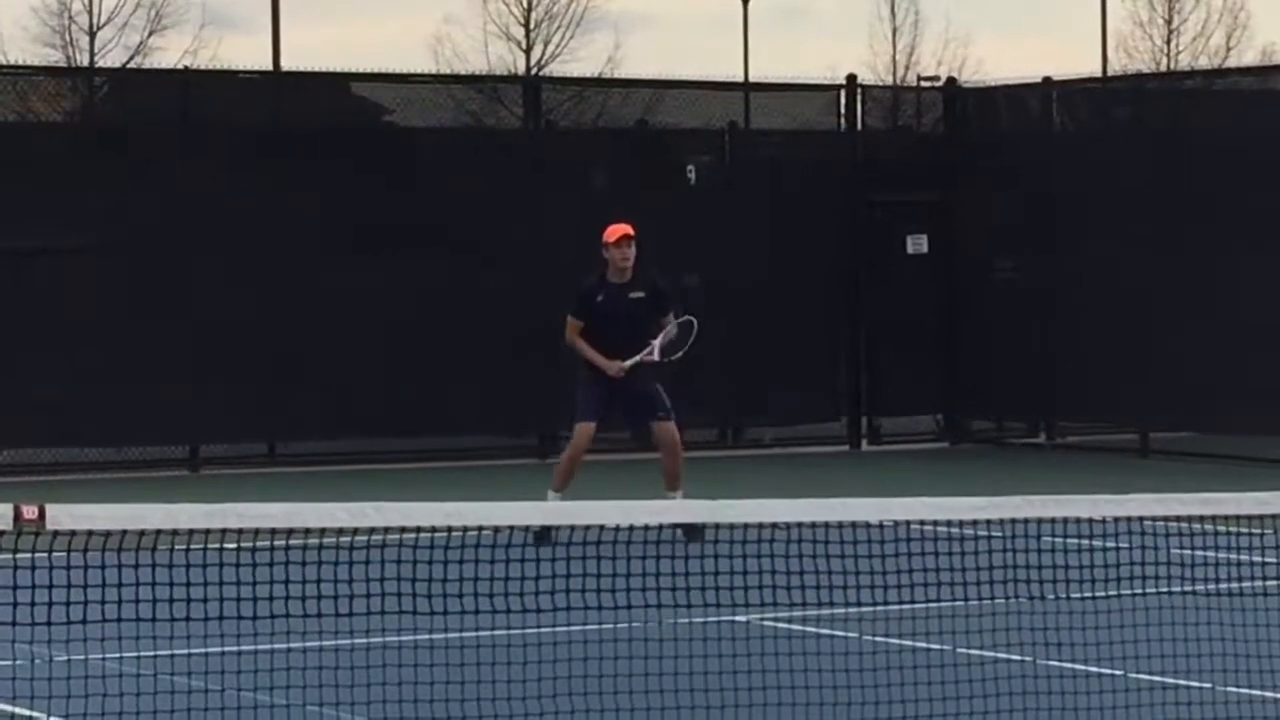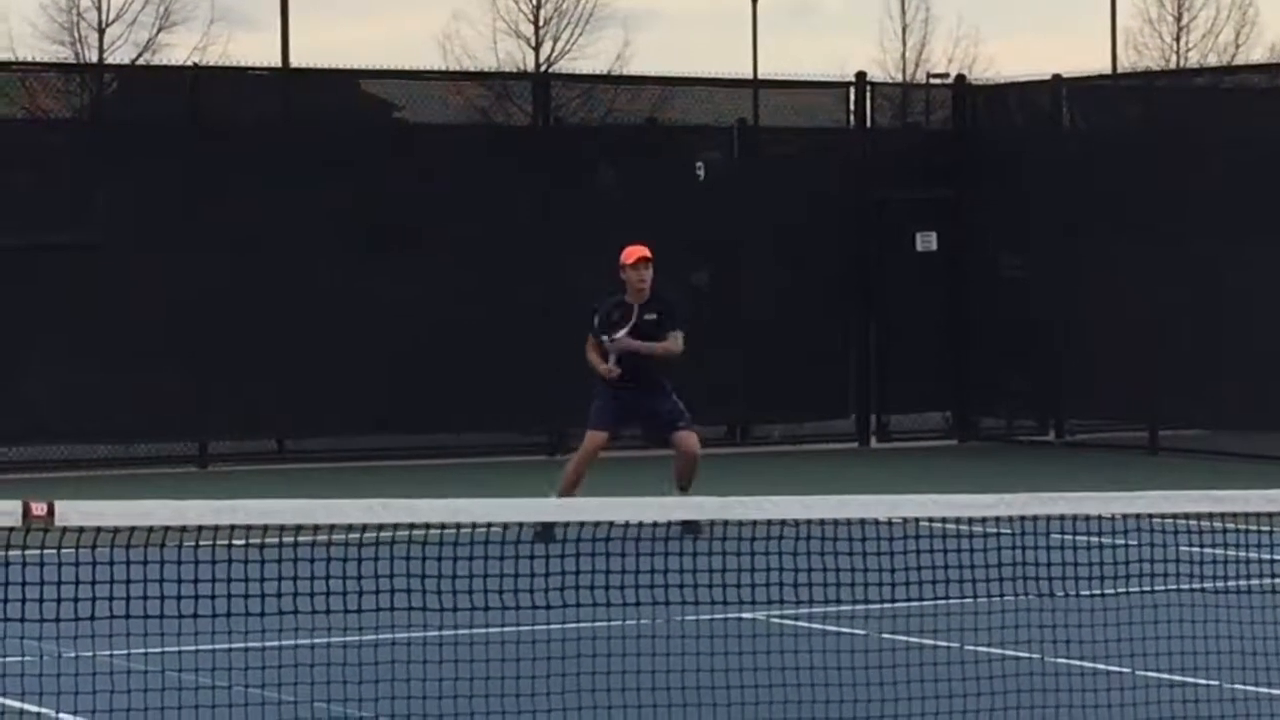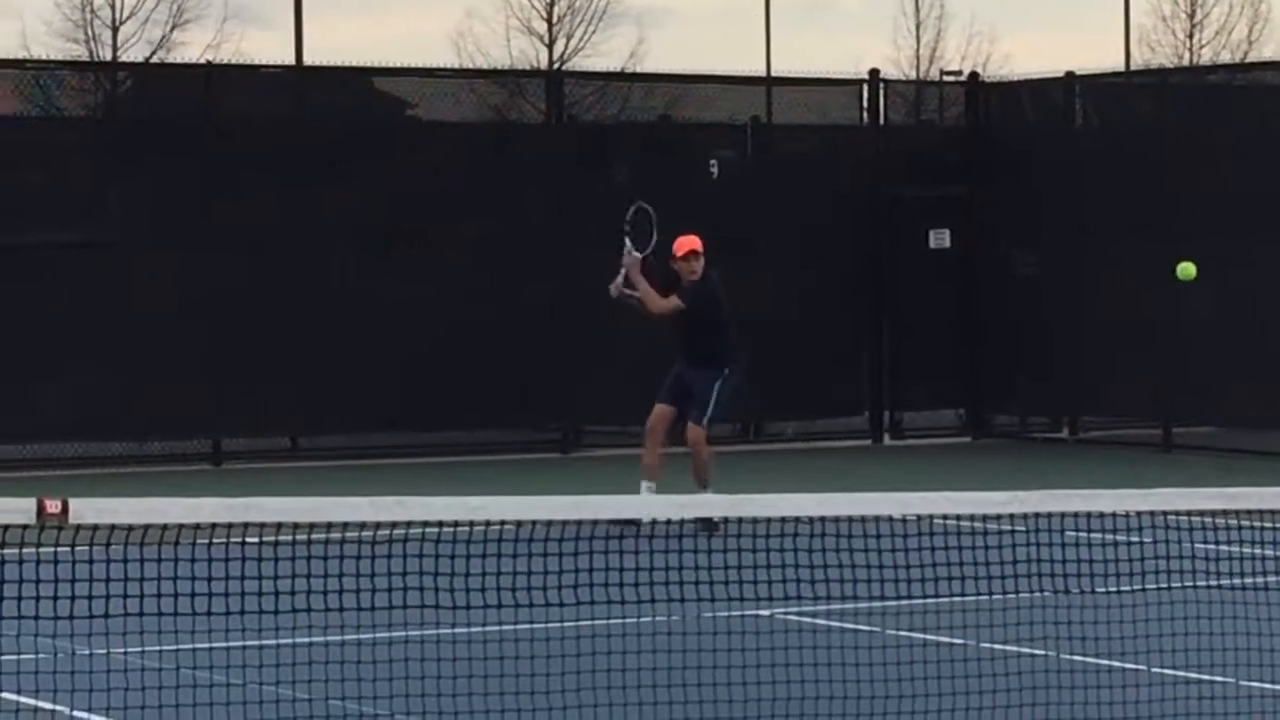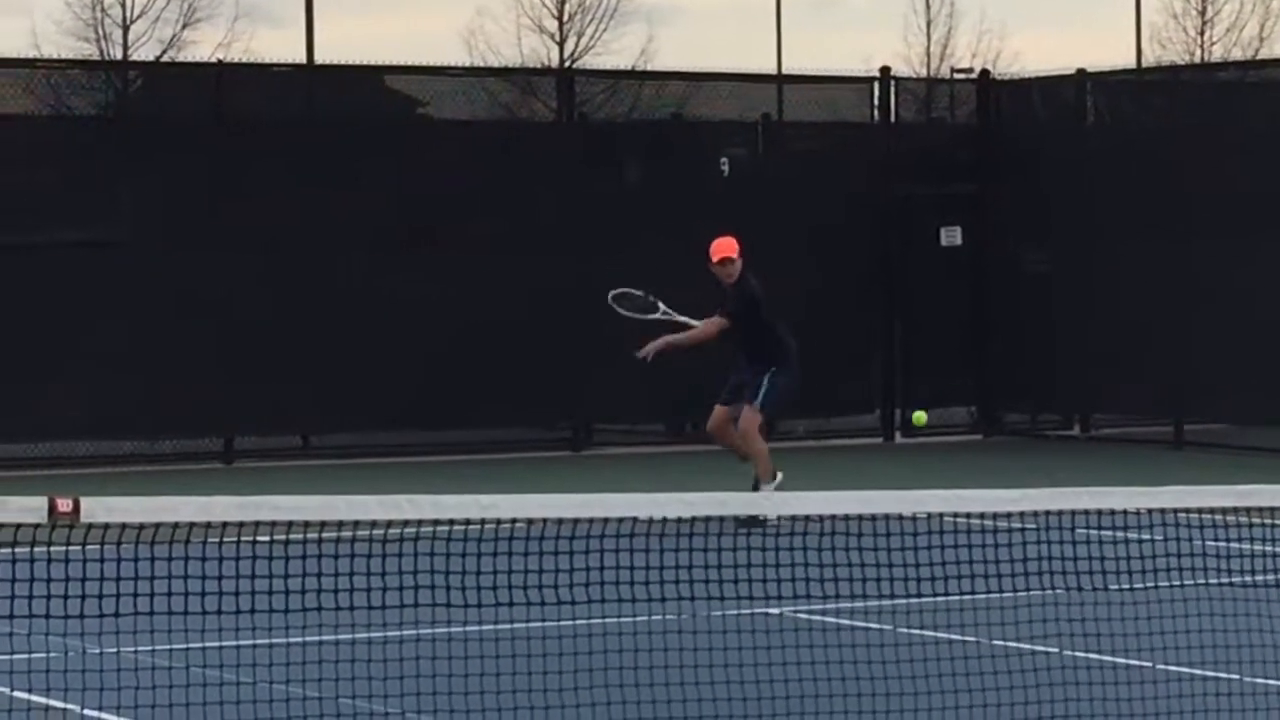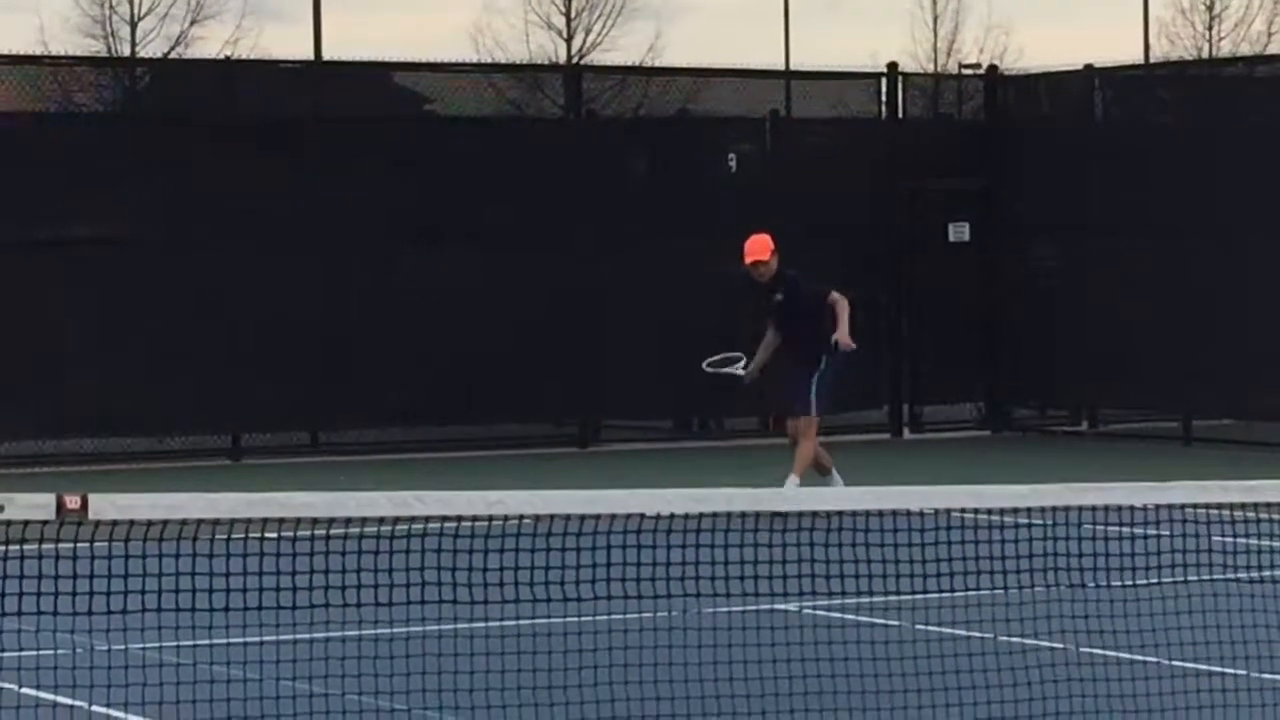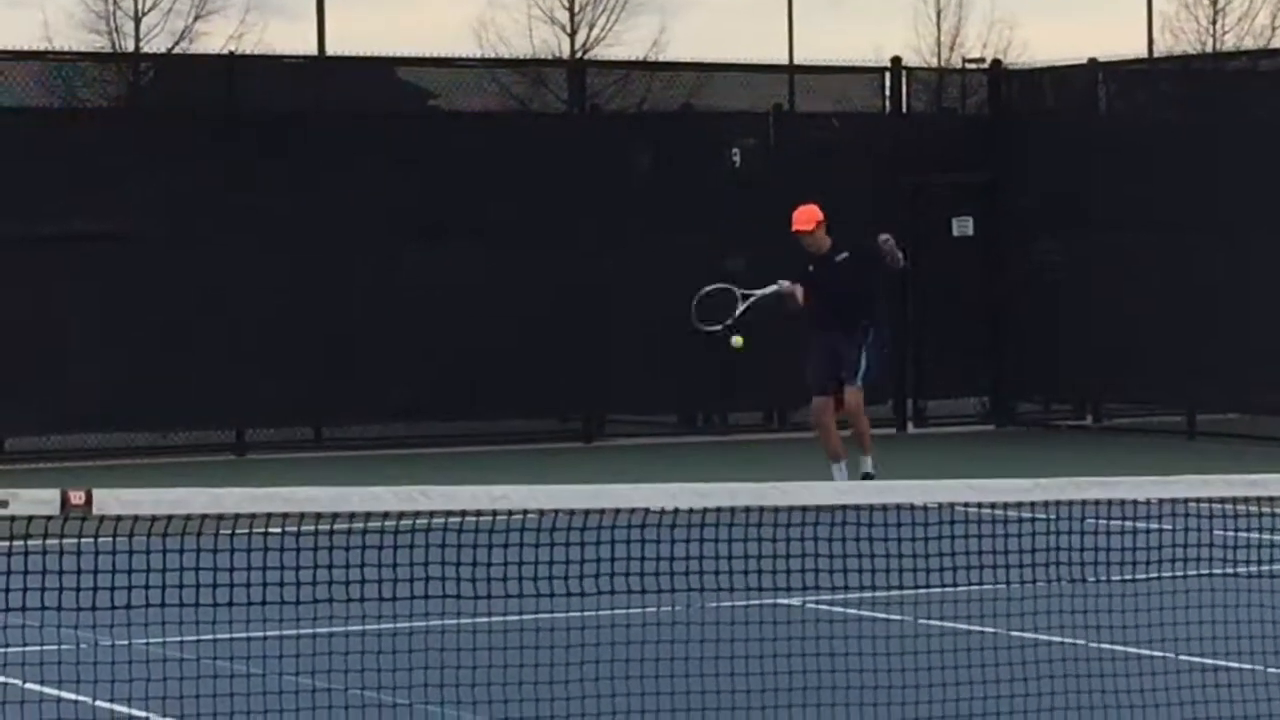
dt=0.2s
person 1, frame 1
left shoulder: (649, 288)
right shoulder: (590, 291)
left elbow: (669, 327)
right elbow: (571, 336)
right wrist: (602, 362)
left hip: (638, 374)
right hip: (597, 376)
left knee: (671, 441)
right knee: (580, 443)
person 1, frame 2
left shoulder: (663, 307)
right shoulder: (607, 310)
left elbow: (676, 347)
right elbow: (591, 350)
left wrist: (635, 345)
right wrist: (601, 367)
left hip: (654, 391)
right hip: (613, 390)
left knee: (690, 449)
right knee: (589, 449)
person 1, frame 3
left shoulder: (706, 288)
right shoulder: (685, 287)
left elbow: (658, 307)
right elbow: (653, 303)
left wrist: (635, 273)
right wrist: (624, 292)
left hip: (714, 370)
right hip: (686, 366)
left knee: (695, 438)
right knee: (655, 426)
person 1, frame 4
left shoulder: (743, 291)
right shoulder: (735, 286)
left elbow: (710, 330)
left wrist: (664, 342)
left hip: (773, 365)
right hip: (749, 363)
left knee: (746, 429)
right knee: (716, 427)
right ankle: (768, 473)
person 1, frame 5
left shoulder: (794, 283)
right shoulder: (771, 291)
left elbow: (840, 301)
left wrist: (842, 330)
right wrist: (756, 364)
left hip: (815, 358)
right hip: (799, 360)
left knee: (807, 431)
right knee: (796, 433)
right ankle: (838, 489)
person 1, frame 6
left shoulder: (855, 250)
right shoulder: (807, 268)
left elbow: (897, 263)
right elbow: (800, 301)
left wrist: (891, 248)
right wrist: (791, 291)
left hip: (857, 337)
right hip: (824, 342)
left knee: (852, 404)
right knee: (820, 414)
left ankle: (866, 471)
right ankle: (840, 481)
